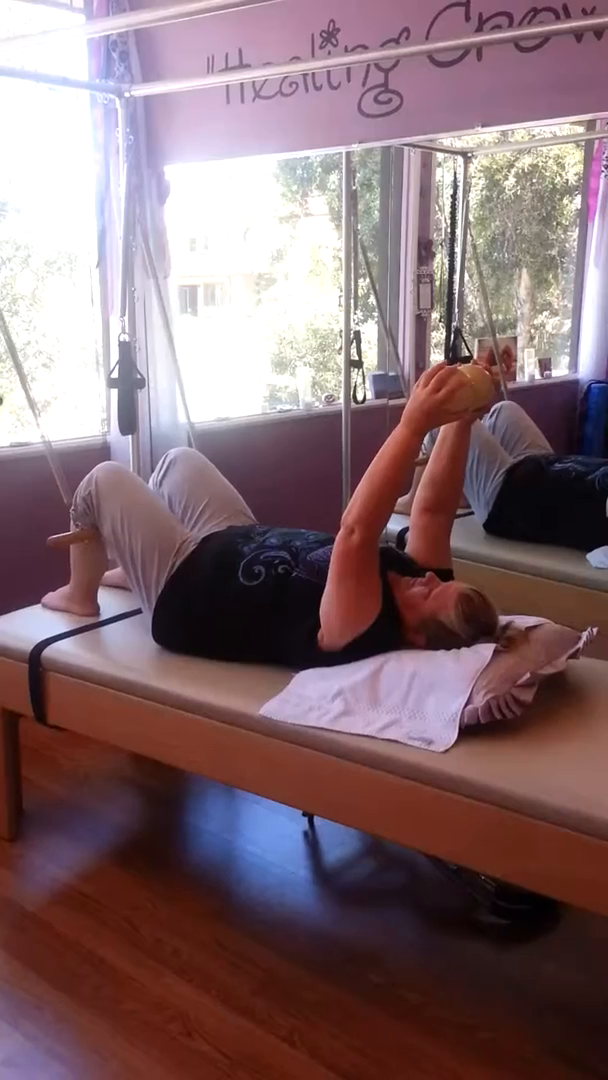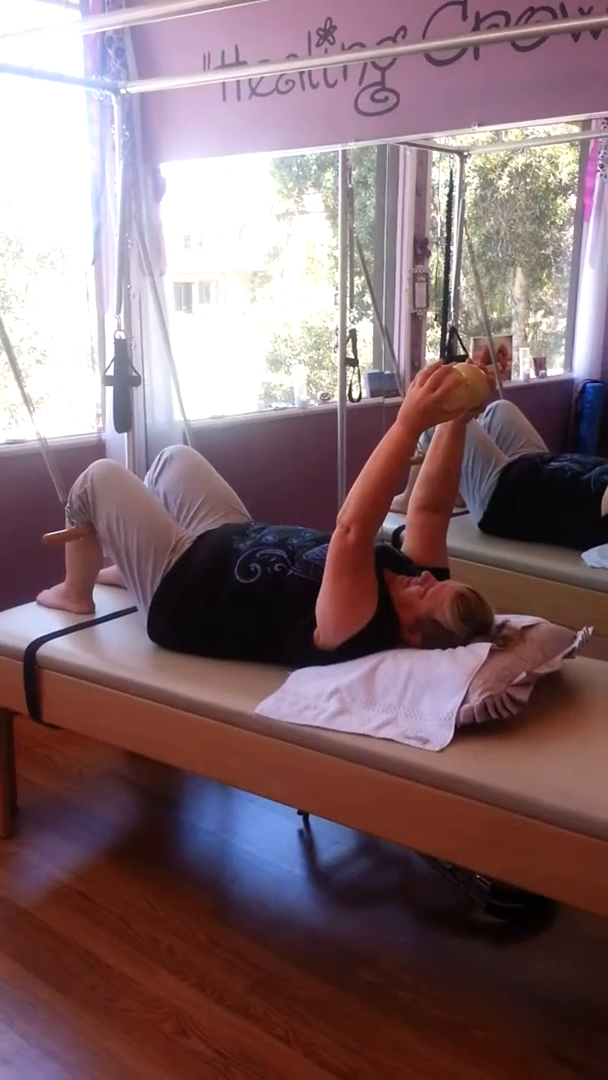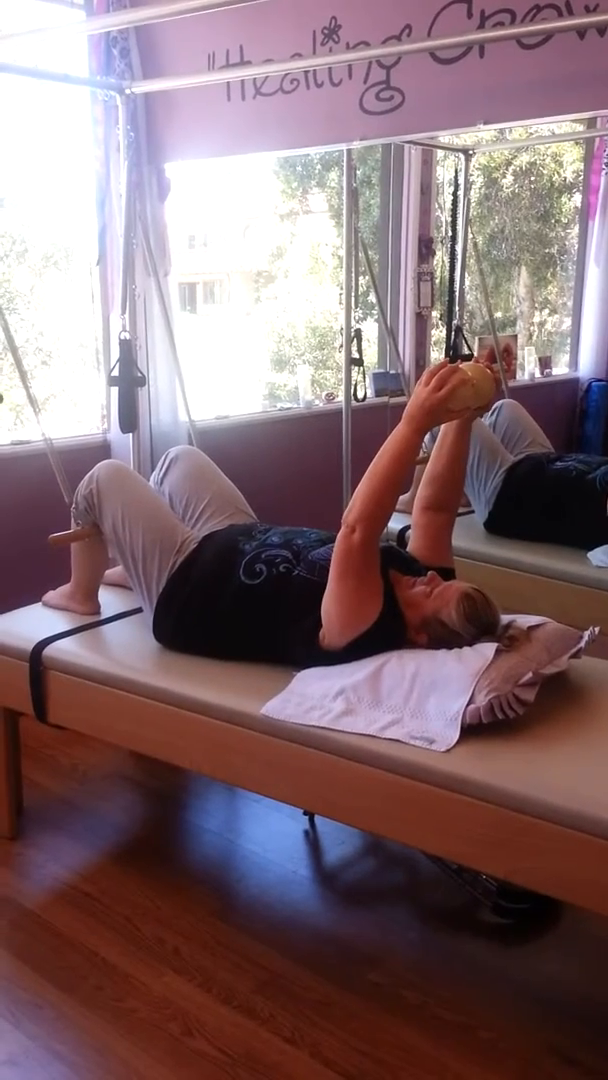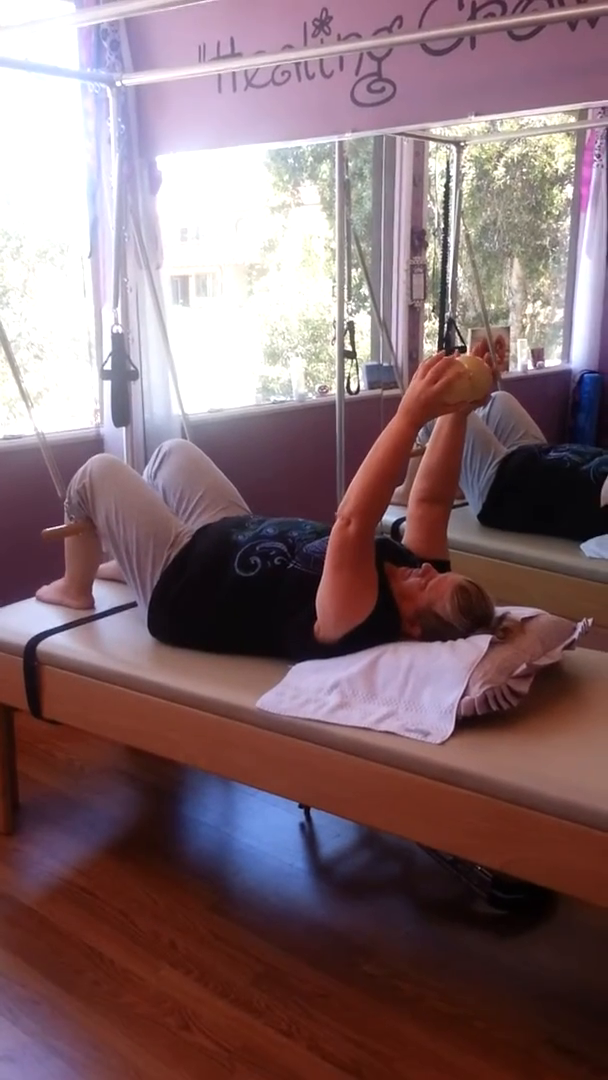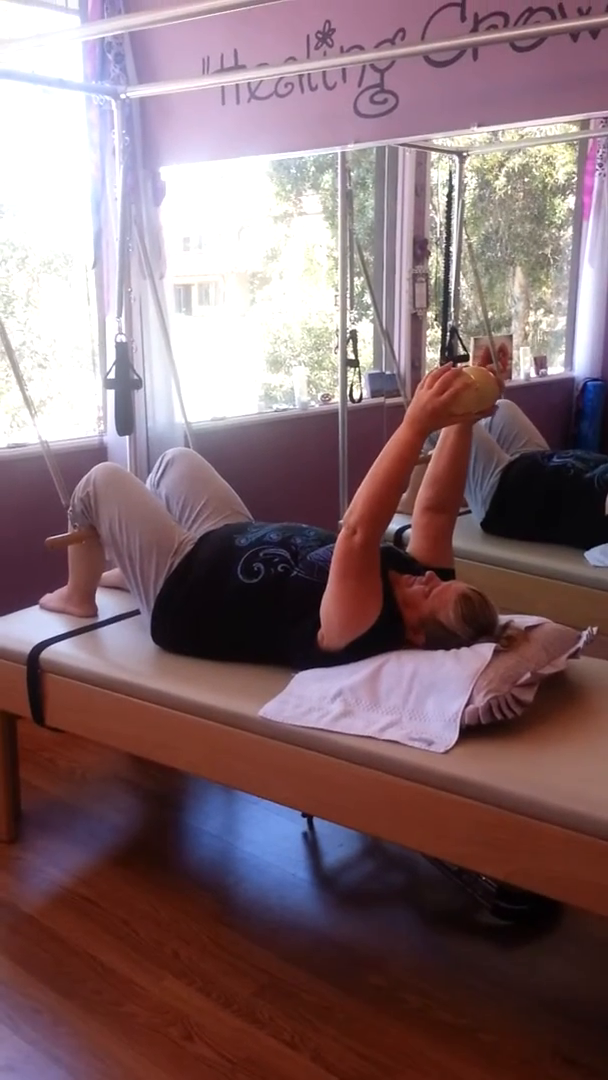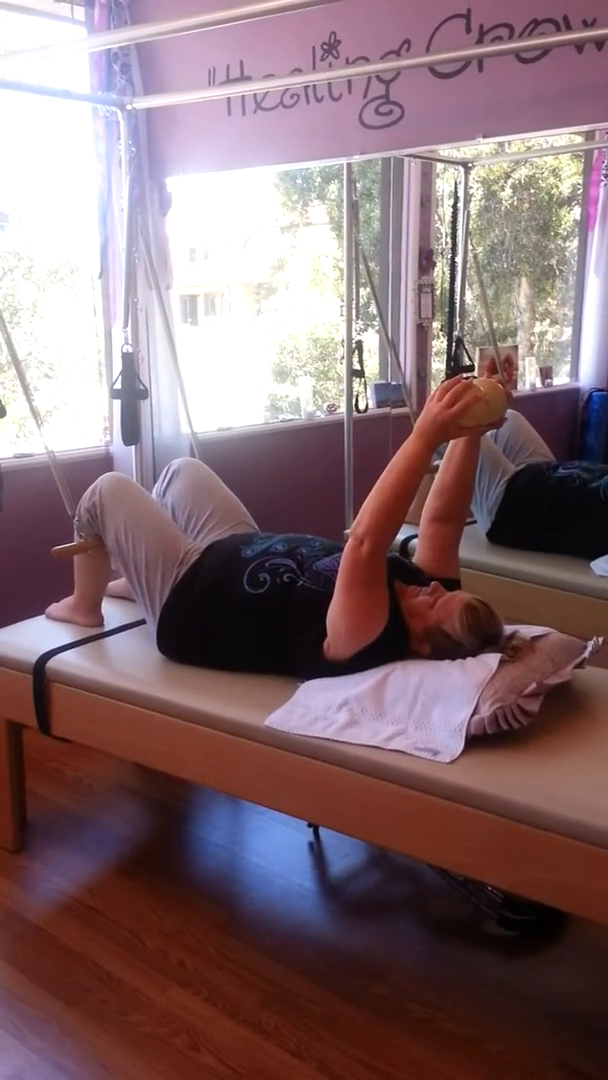
dt=0.5s
person 1, frame 1
left shoulder: (365, 630)
right shoulder: (423, 583)
left elbow: (357, 531)
right elbow: (434, 508)
left wrist: (413, 426)
right wrist: (459, 420)
left hip: (185, 592)
left knee: (104, 479)
right knee: (181, 460)
left ankle: (80, 595)
right ankle: (133, 565)
person 1, frame 2
left shoulder: (359, 629)
right shoulder: (413, 576)
left elbow: (353, 528)
right elbow: (430, 506)
left wrist: (409, 423)
right wrist: (454, 419)
left hip: (182, 589)
left knee: (99, 476)
right knee: (177, 457)
left ankle: (75, 592)
right ankle: (126, 564)
person 1, frame 3
left shoulder: (365, 630)
right shoulder: (427, 582)
left elbow: (357, 530)
right elbow: (436, 508)
left wrist: (414, 424)
right wrist: (460, 419)
left hip: (185, 590)
right hip: (238, 549)
left knee: (105, 477)
right knee: (182, 459)
left ankle: (80, 593)
right ankle: (133, 565)
person 1, frame 4
left shoulder: (359, 624)
right shoulder: (420, 575)
left elbow: (353, 521)
right elbow: (431, 498)
left wrist: (410, 416)
right wrist: (455, 412)
left hip: (181, 584)
left knee: (99, 472)
right knee: (175, 452)
left ankle: (75, 588)
right ankle: (125, 559)
person 1, frame 5
left shoulder: (365, 631)
right shoulder: (424, 581)
left elbow: (358, 532)
right elbow: (435, 508)
left wrist: (416, 426)
right wrist: (461, 421)
left hip: (182, 591)
left knee: (102, 479)
right knee: (178, 461)
left ankle: (78, 595)
right ankle: (130, 567)
person 1, frame 6
left shoulder: (369, 641)
right shoulder: (429, 592)
left elbow: (366, 541)
right elbow: (443, 518)
left wrist: (425, 437)
right wrist: (469, 433)
left hip: (189, 601)
left knee: (109, 489)
right knee: (184, 470)
left ankle: (83, 606)
right ankle: (134, 577)
